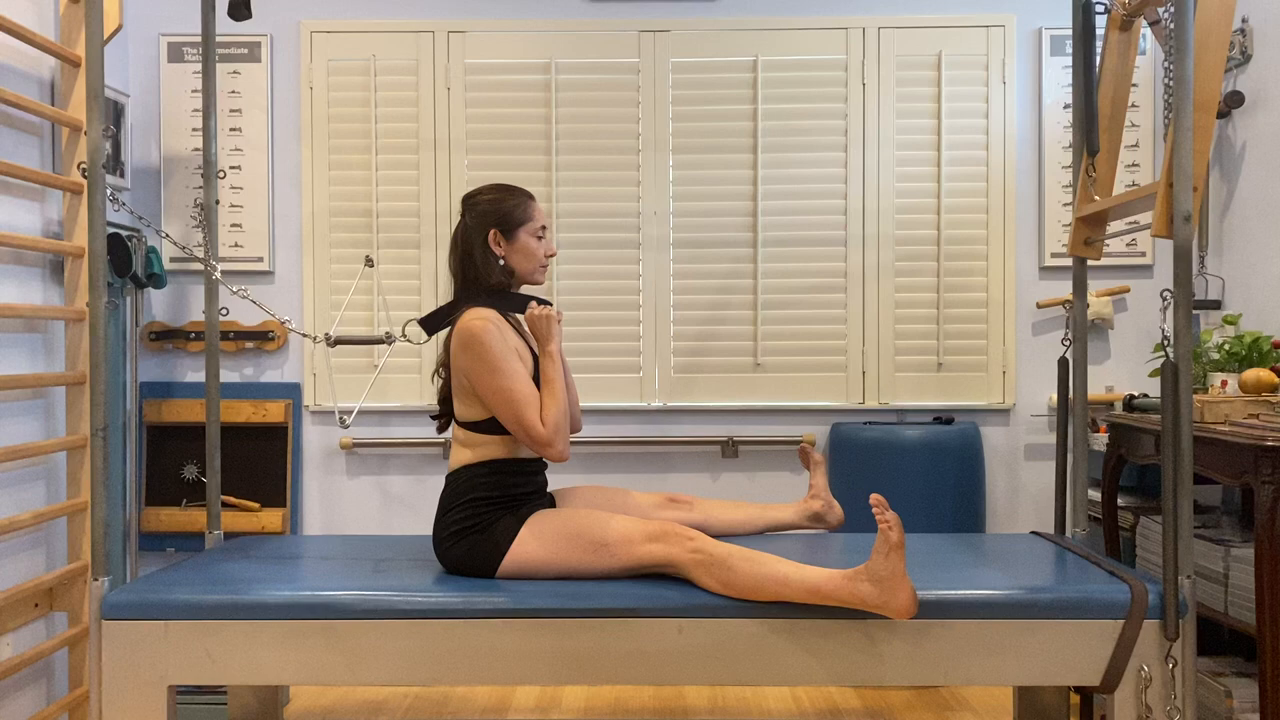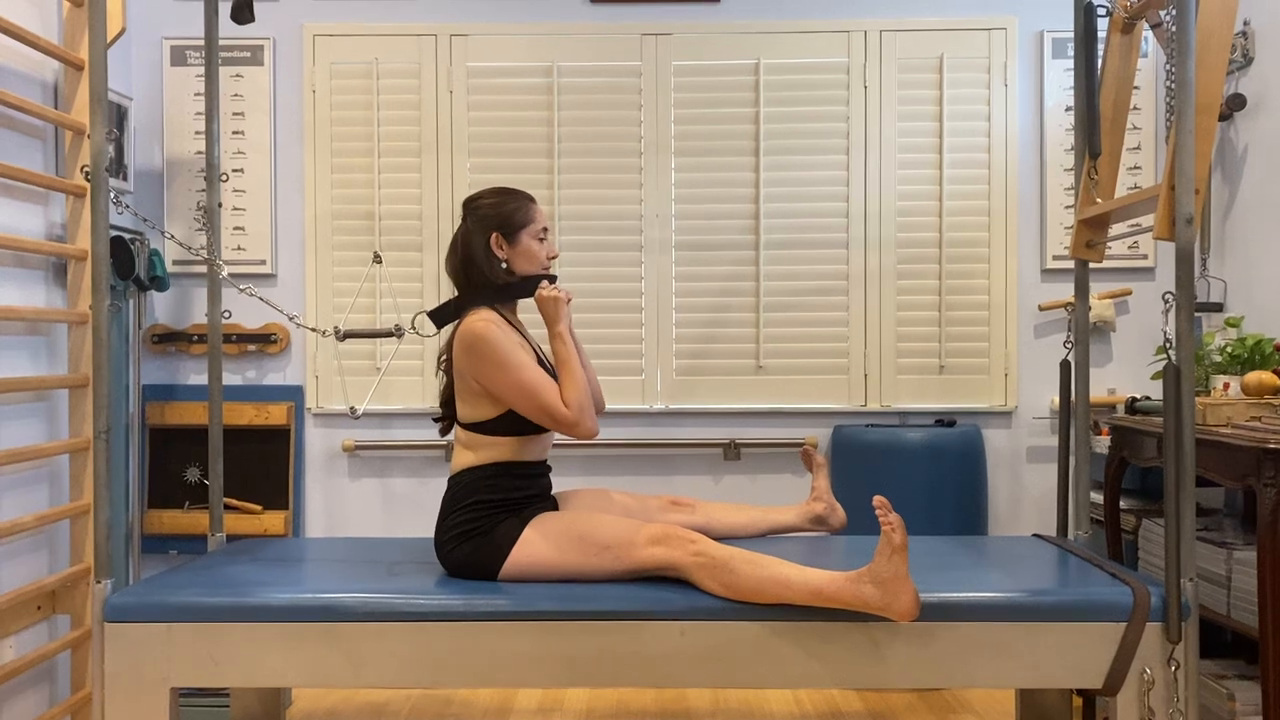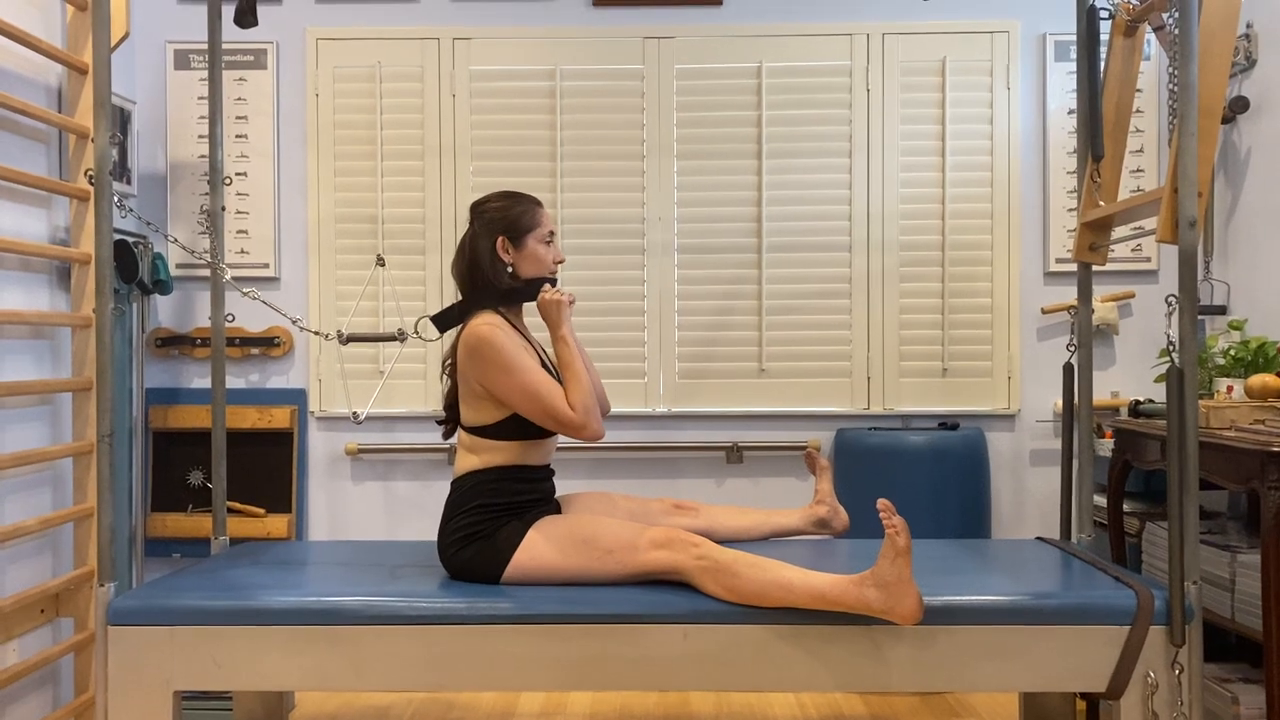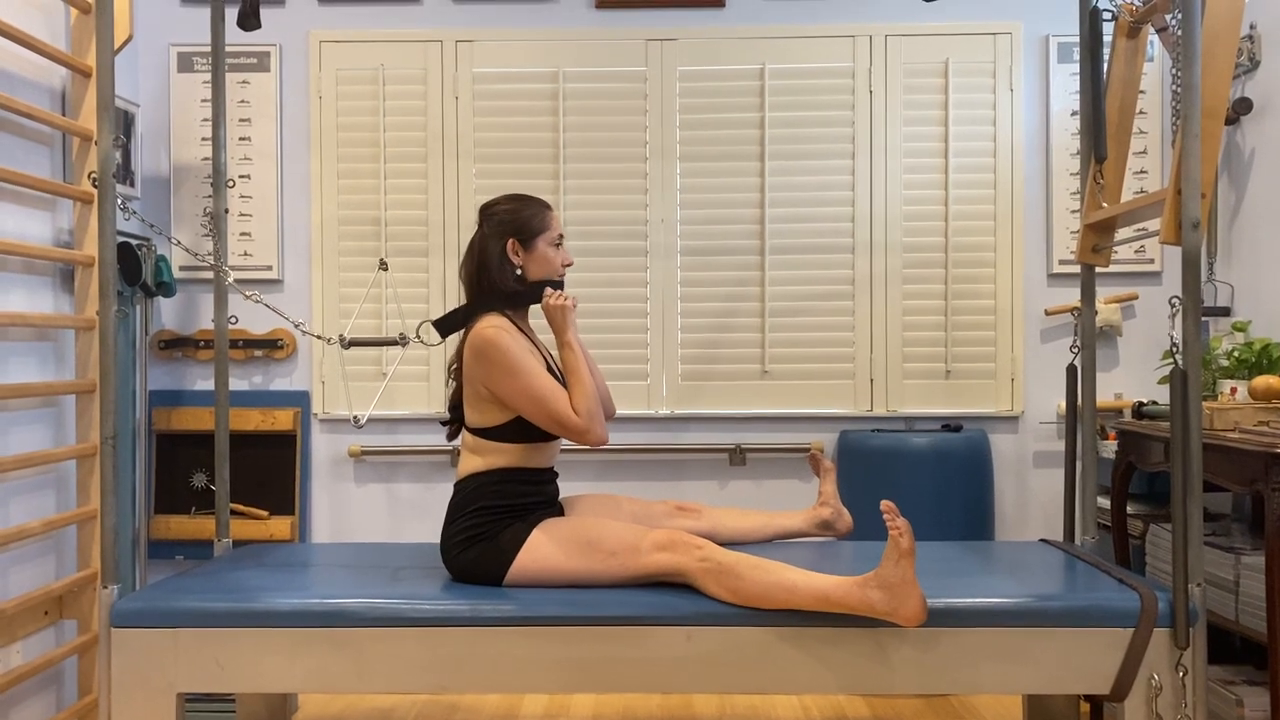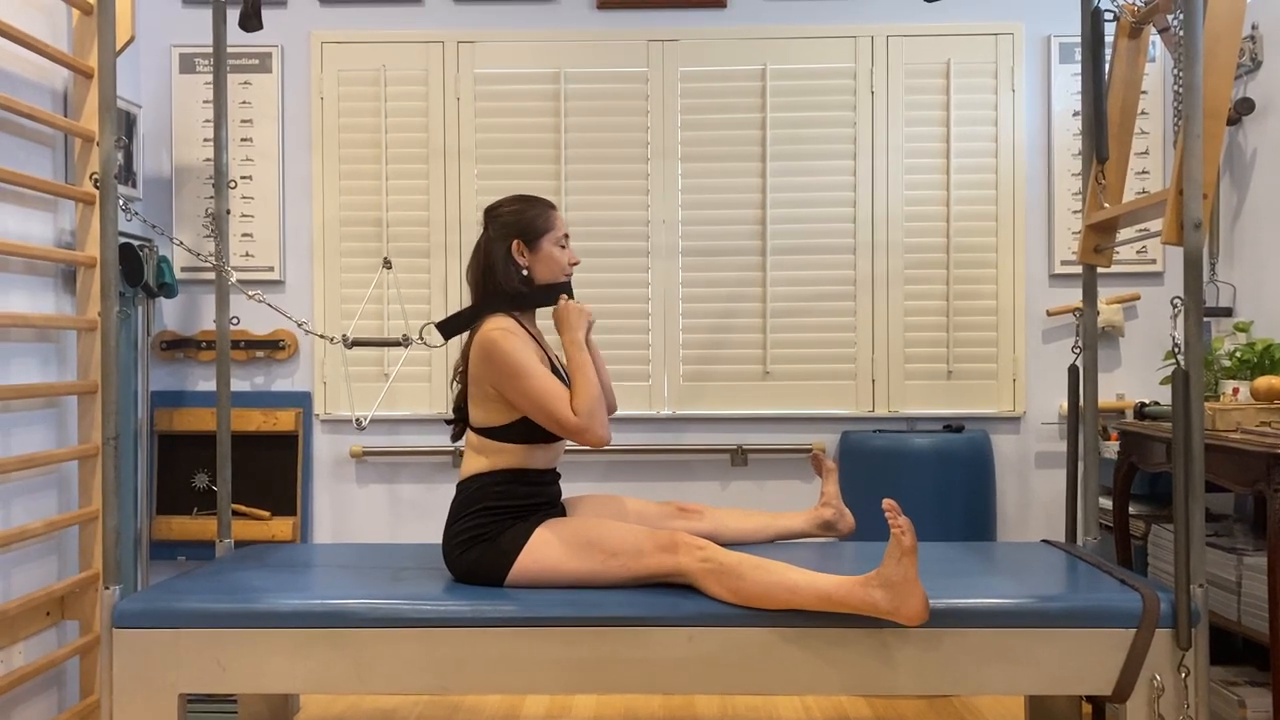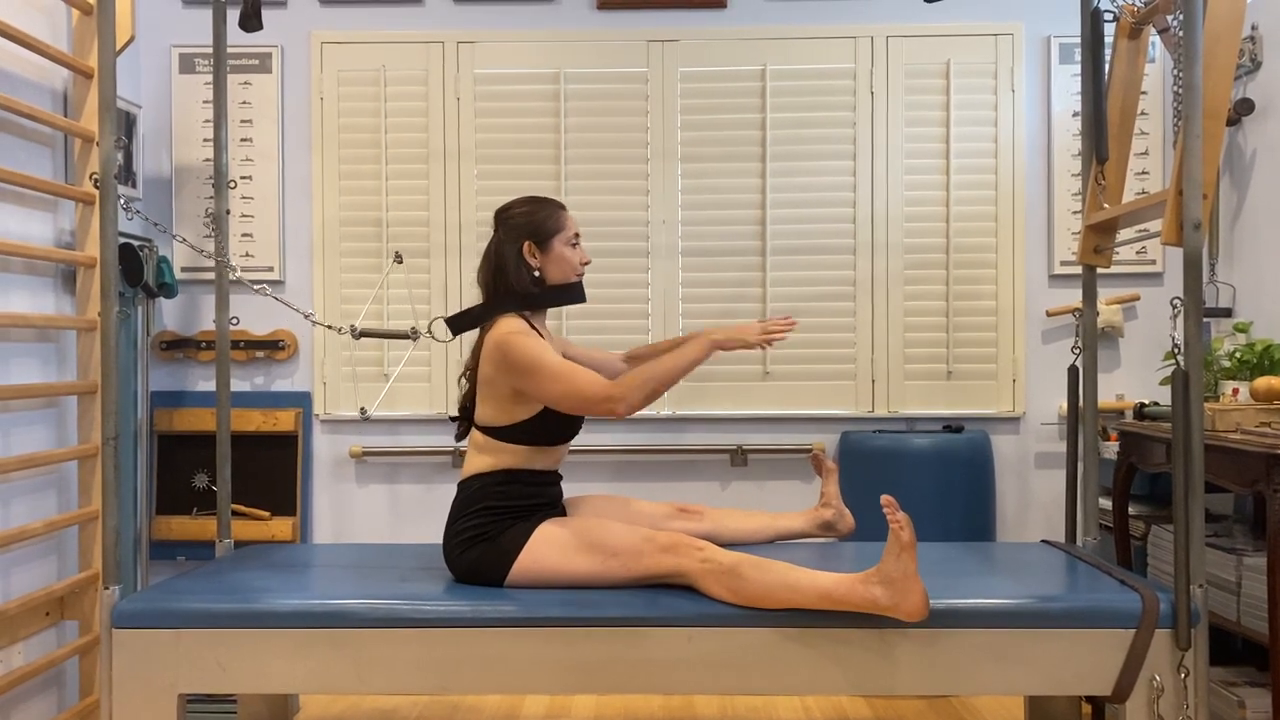
dt=0.5s
person 1, frame 1
left shoulder: (500, 322)
right shoulder: (479, 329)
left elbow: (570, 421)
right elbow: (553, 442)
left wrist: (547, 344)
right wrist: (549, 347)
left hip: (521, 506)
right hip: (483, 526)
left knee: (671, 506)
right knee: (672, 543)
left ankle: (809, 511)
person 1, frame 2
left shoulder: (503, 323)
right shoulder: (482, 331)
left elbow: (593, 405)
right elbow: (580, 422)
left wrist: (564, 327)
right wrist: (557, 329)
left hip: (525, 507)
right hip: (486, 529)
left knee: (674, 510)
right knee: (676, 547)
left ankle: (809, 513)
person 1, frame 3
left shoulder: (508, 327)
right shoulder: (486, 334)
left elbow: (598, 408)
right elbow: (585, 424)
left wrist: (563, 330)
right wrist: (560, 332)
left hip: (528, 511)
right hip: (489, 533)
left knee: (675, 513)
right knee: (679, 550)
left ankle: (812, 516)
person 1, frame 4
left shoulder: (514, 329)
right shoulder: (493, 337)
left elbow: (603, 411)
right elbow: (589, 429)
left wrist: (568, 335)
right wrist: (566, 336)
left hip: (531, 514)
right hip: (492, 534)
left knee: (679, 514)
right knee: (682, 552)
left ankle: (817, 517)
person 1, frame 5
left shoulder: (519, 330)
right shoulder: (499, 337)
left elbow: (603, 408)
right elbow: (592, 430)
left wrist: (583, 340)
right wrist: (574, 340)
left hip: (533, 512)
right hip: (494, 535)
left knee: (681, 516)
right knee: (685, 555)
left ankle: (818, 518)
person 1, frame 6
left shoulder: (529, 330)
right shoulder: (511, 339)
left elbow: (619, 366)
right elbow: (617, 398)
left wrist: (690, 341)
right wrist: (709, 342)
left hip: (533, 513)
right hip: (493, 535)
left knee: (683, 518)
right knee: (684, 554)
left ankle: (816, 517)
right ankle: (873, 591)
